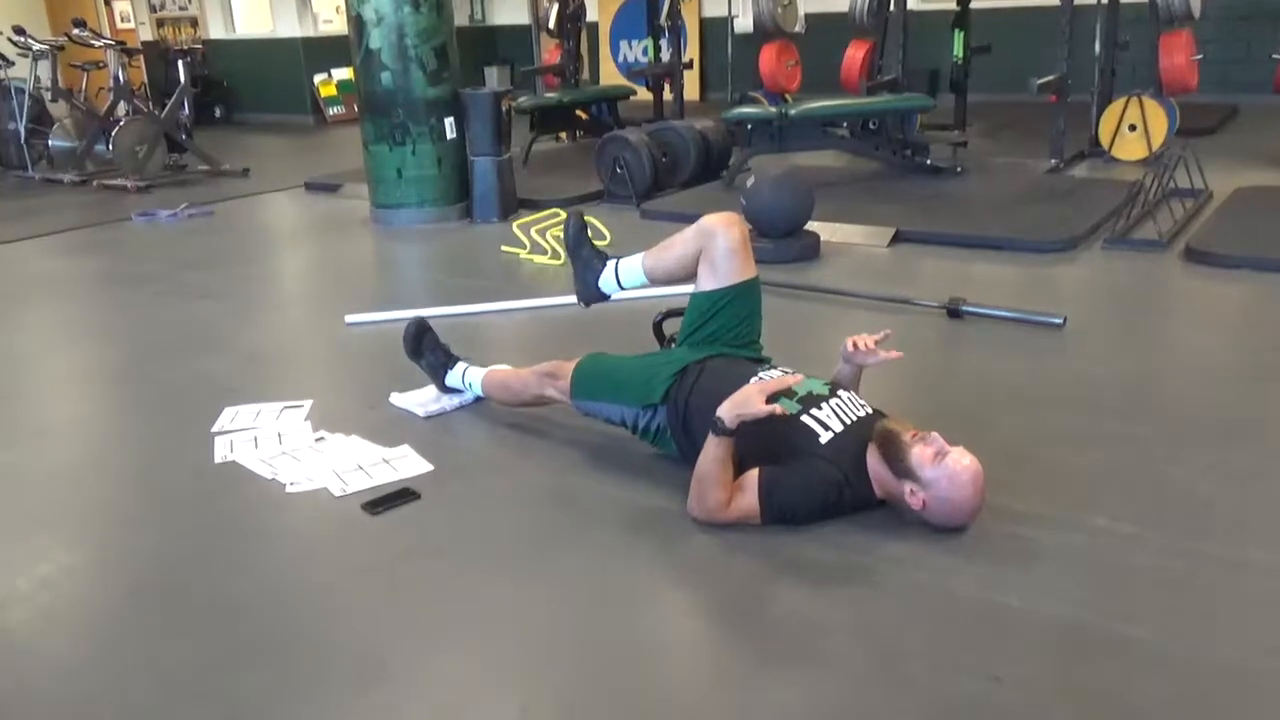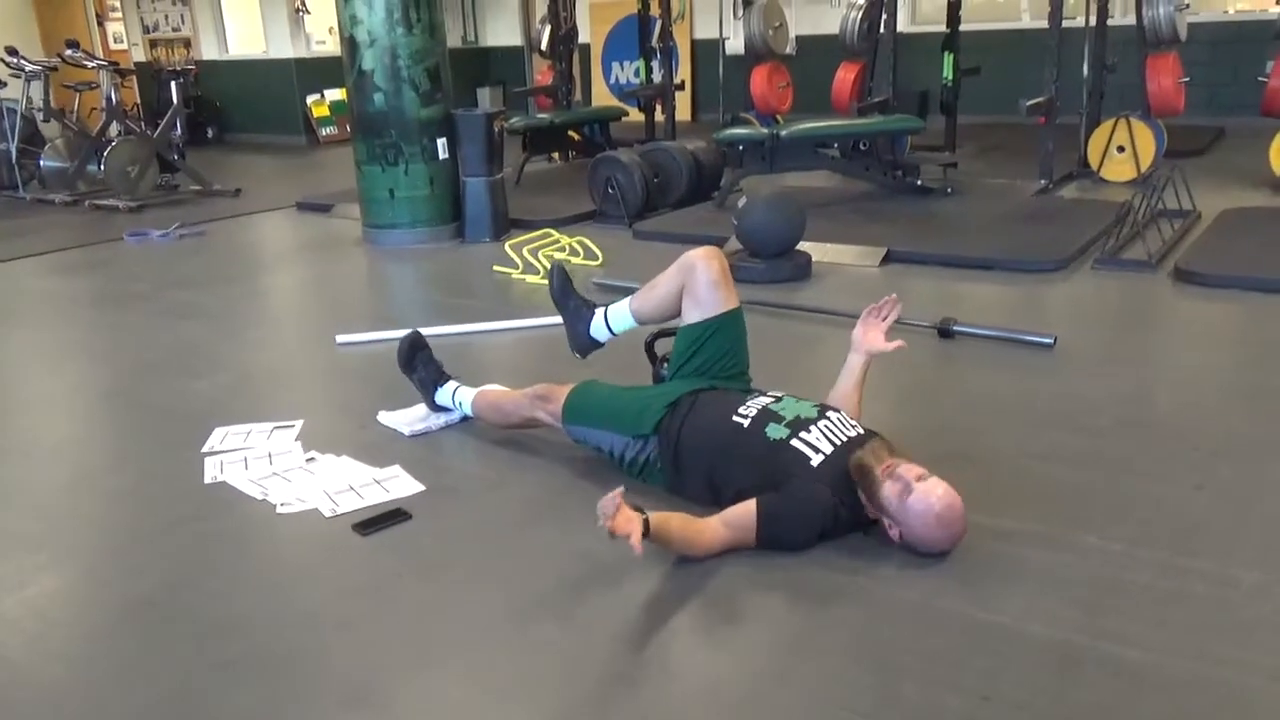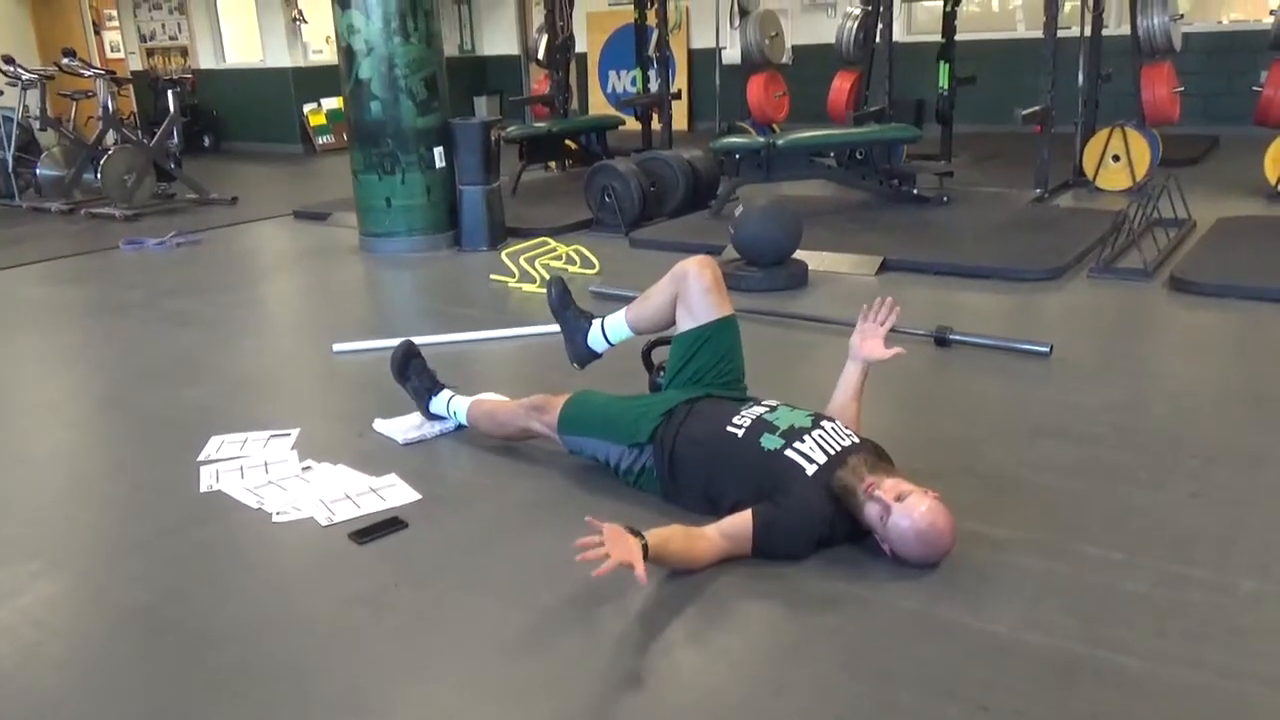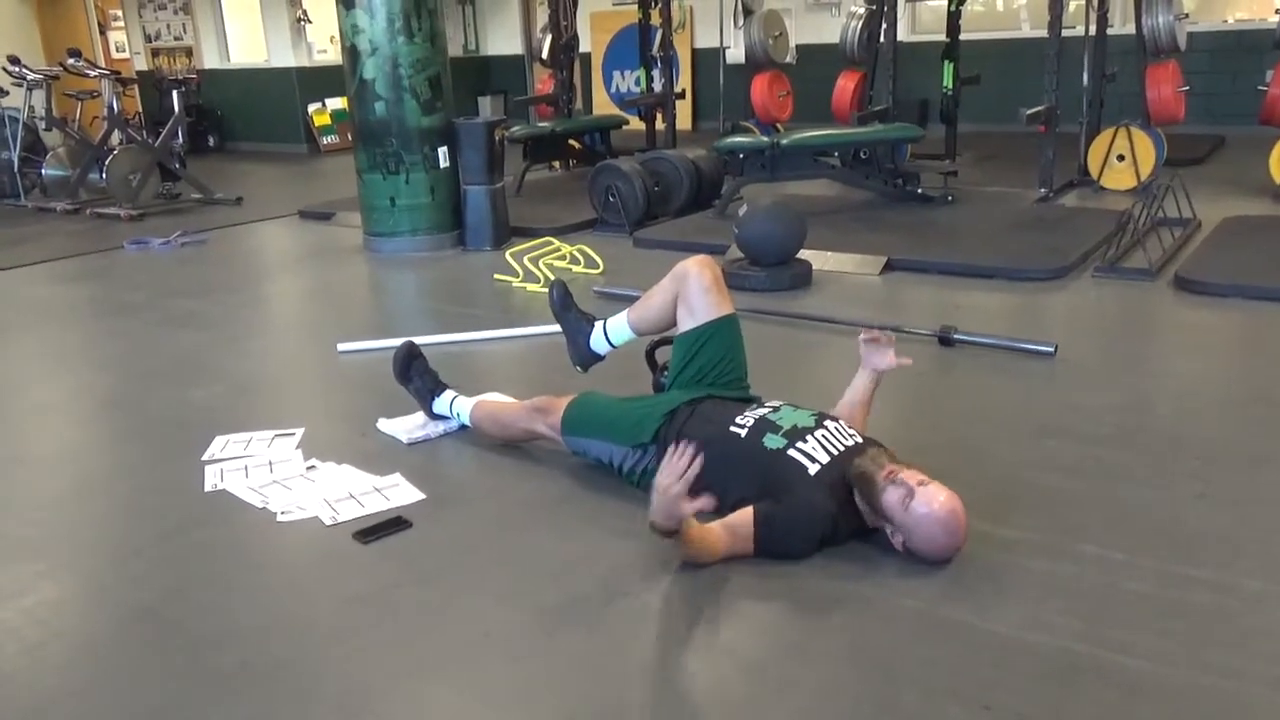
dt=1s
person 1, frame 1
left shoulder: (825, 486)
right shoulder: (881, 436)
left elbow: (708, 507)
left wrist: (727, 420)
right wrist: (851, 366)
left hip: (679, 395)
right hip: (735, 364)
left knee: (552, 379)
right knee: (722, 231)
left ankle: (459, 377)
right ankle: (606, 276)
person 1, frame 2
left shoulder: (815, 508)
right shoulder: (876, 457)
left elbow: (708, 535)
left wrist: (642, 525)
right wrist: (859, 355)
left hip: (670, 431)
right hip: (724, 395)
left knee: (544, 401)
right knee: (703, 264)
left ankle: (451, 395)
right ankle: (596, 325)
person 1, frame 3
left shoulder: (809, 517)
right shoulder: (874, 464)
left elbow: (706, 543)
left wrist: (639, 544)
right wrist: (859, 362)
left hip: (662, 440)
right hip: (720, 402)
left knee: (540, 411)
right knee: (697, 273)
left ankle: (446, 404)
right ankle: (593, 336)
person 1, frame 4
left shoulder: (813, 516)
right shoulder: (878, 464)
left elbow: (710, 541)
left wrist: (665, 520)
right wrist: (870, 373)
left hip: (667, 437)
right hip: (726, 404)
left knee: (542, 414)
right knee: (697, 272)
left ankle: (448, 404)
right ankle: (596, 339)
